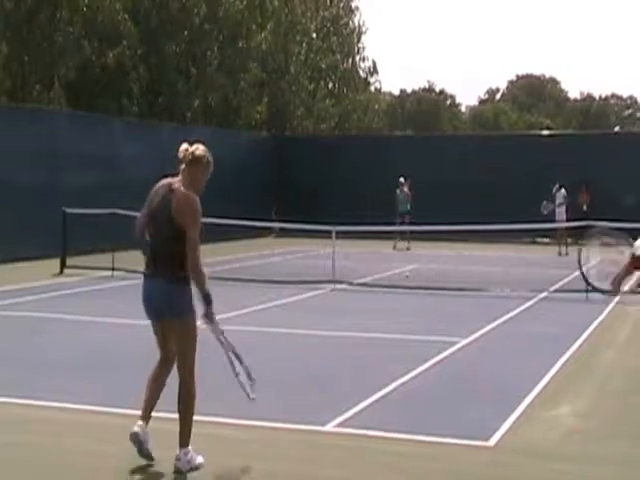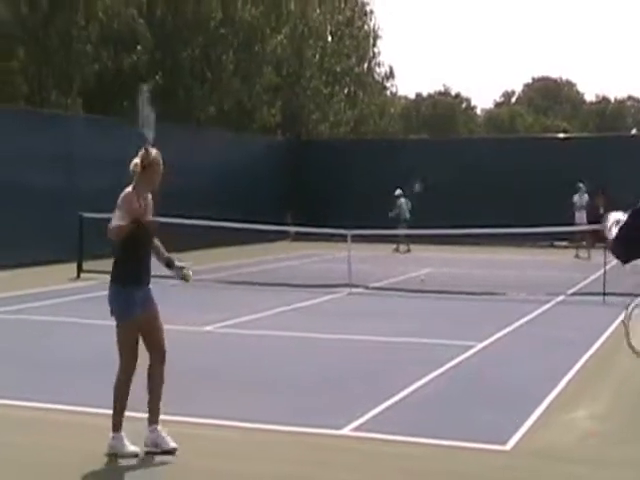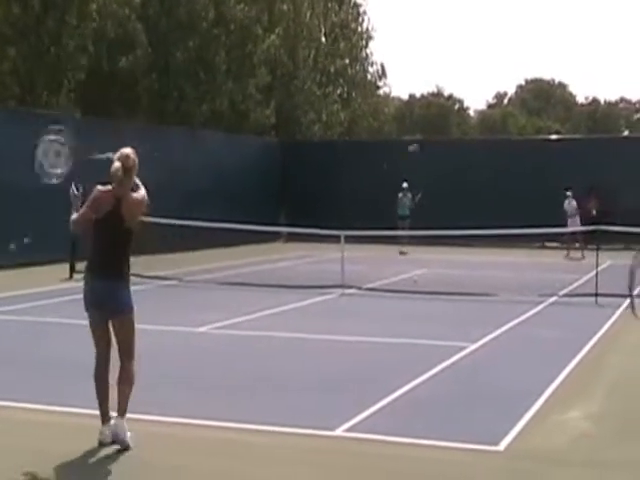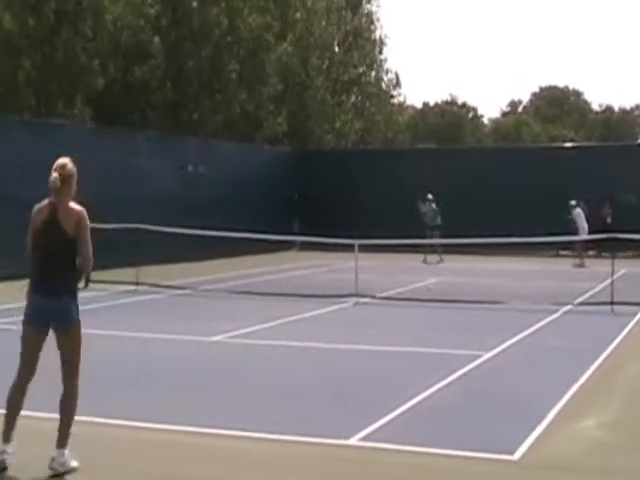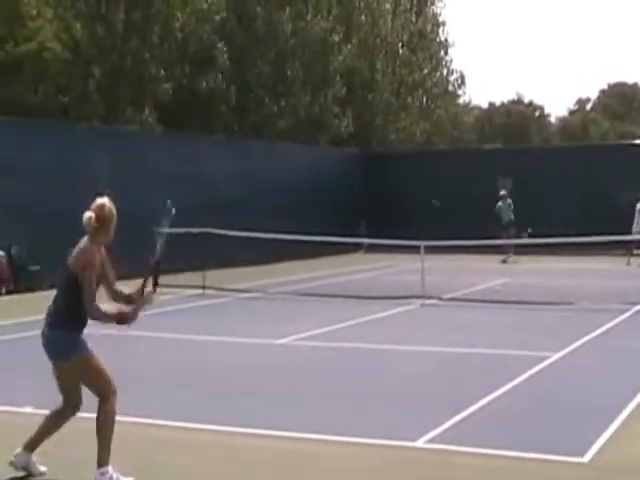
dt=1s
person 1, frame 1
left shoulder: (160, 188)
right shoulder: (189, 201)
left elbow: (141, 227)
right elbow: (192, 259)
right wrist: (206, 297)
left hip: (151, 285)
right hip: (174, 289)
left knee: (166, 359)
right knee: (186, 372)
left ankle: (142, 425)
right ankle: (184, 453)
person 1, frame 2
left shoulder: (147, 199)
right shoulder: (129, 197)
right elbow: (113, 233)
left wrist: (170, 263)
right wrist: (129, 220)
left hip: (141, 289)
right hip: (124, 290)
left knee: (158, 354)
right knee: (128, 363)
left ankle: (153, 429)
right ankle: (116, 437)
person 1, frame 3
left shoulder: (100, 193)
right shoulder: (138, 202)
left elbow: (76, 223)
right wrist: (131, 178)
left hip: (93, 283)
right hip: (117, 286)
left knee: (102, 355)
right knee: (126, 359)
left ankle: (106, 426)
right ankle: (119, 423)
person 1, frame 4
left shoulder: (38, 210)
right shoulder: (79, 214)
left elbow: (31, 252)
right elbow: (87, 263)
left hip: (36, 298)
right hip: (64, 301)
right knee: (71, 381)
right ankle: (61, 453)
person 1, frame 5
left shoulder: (99, 250)
right shoulder: (90, 255)
left elbow: (112, 291)
right elbow: (90, 309)
left wrist: (133, 299)
right wrist: (122, 316)
left hip: (56, 333)
right hip: (63, 335)
left knee: (72, 403)
right knee: (108, 393)
left ankle: (25, 454)
